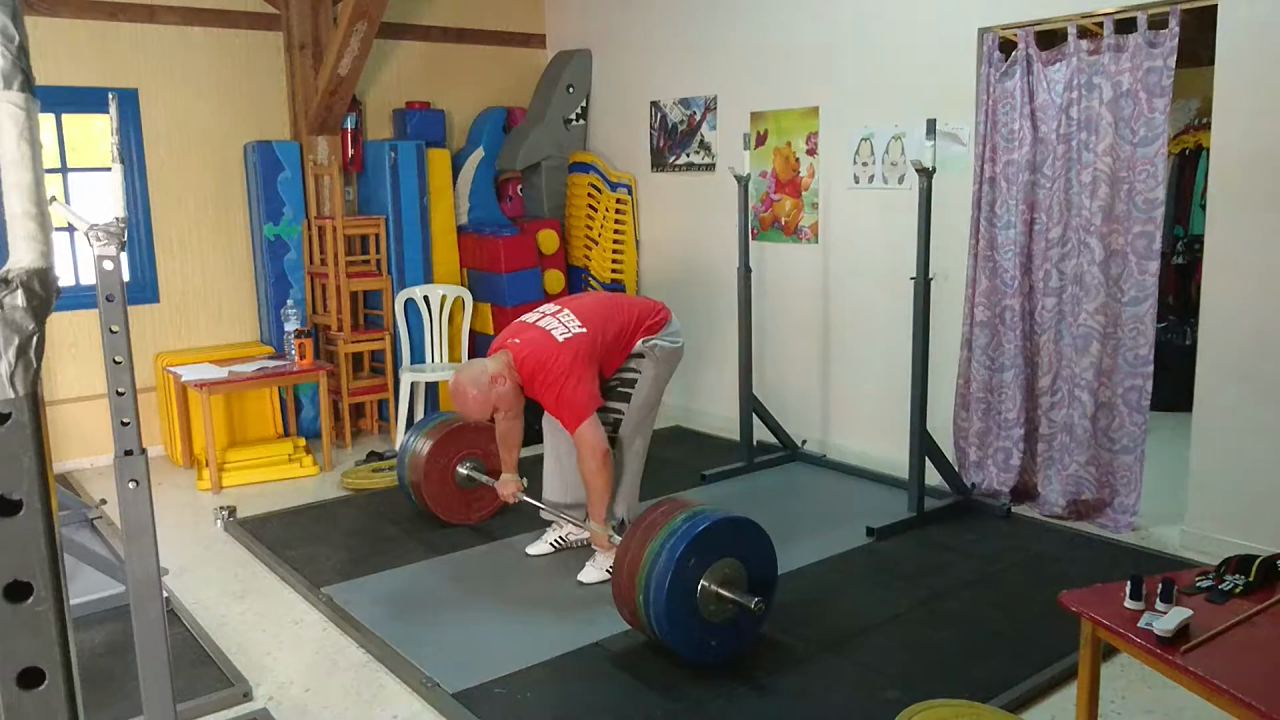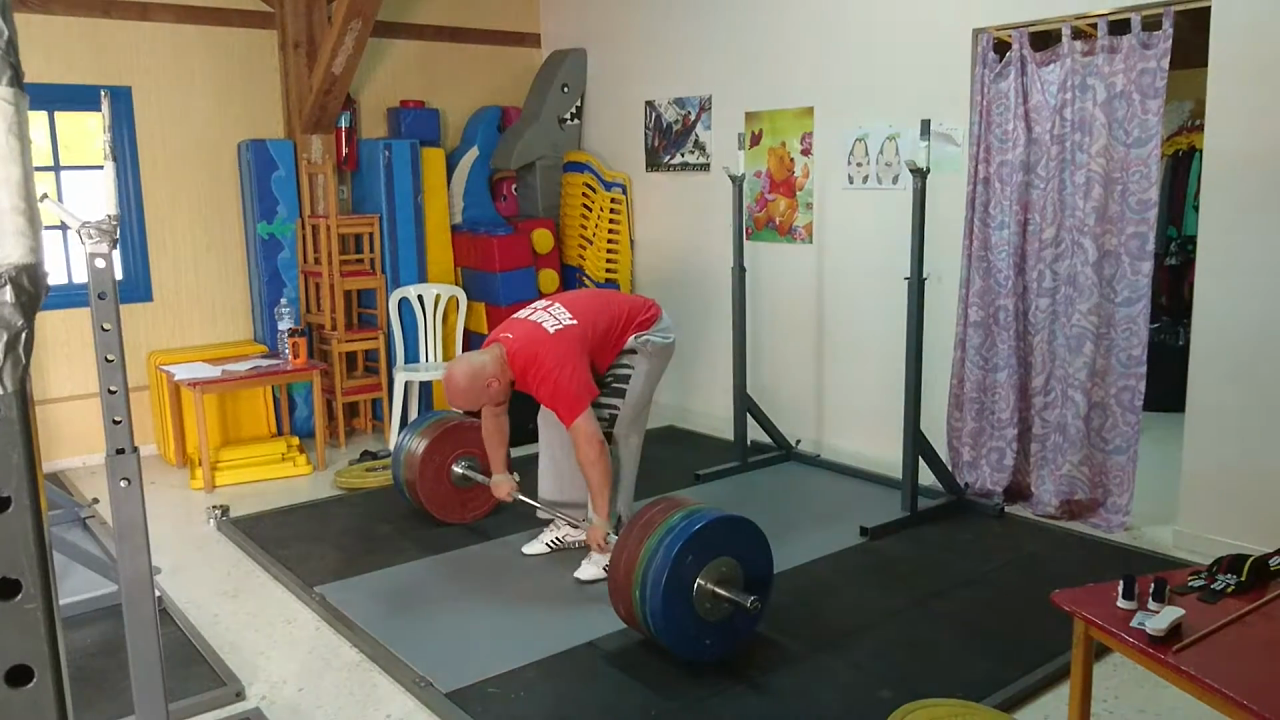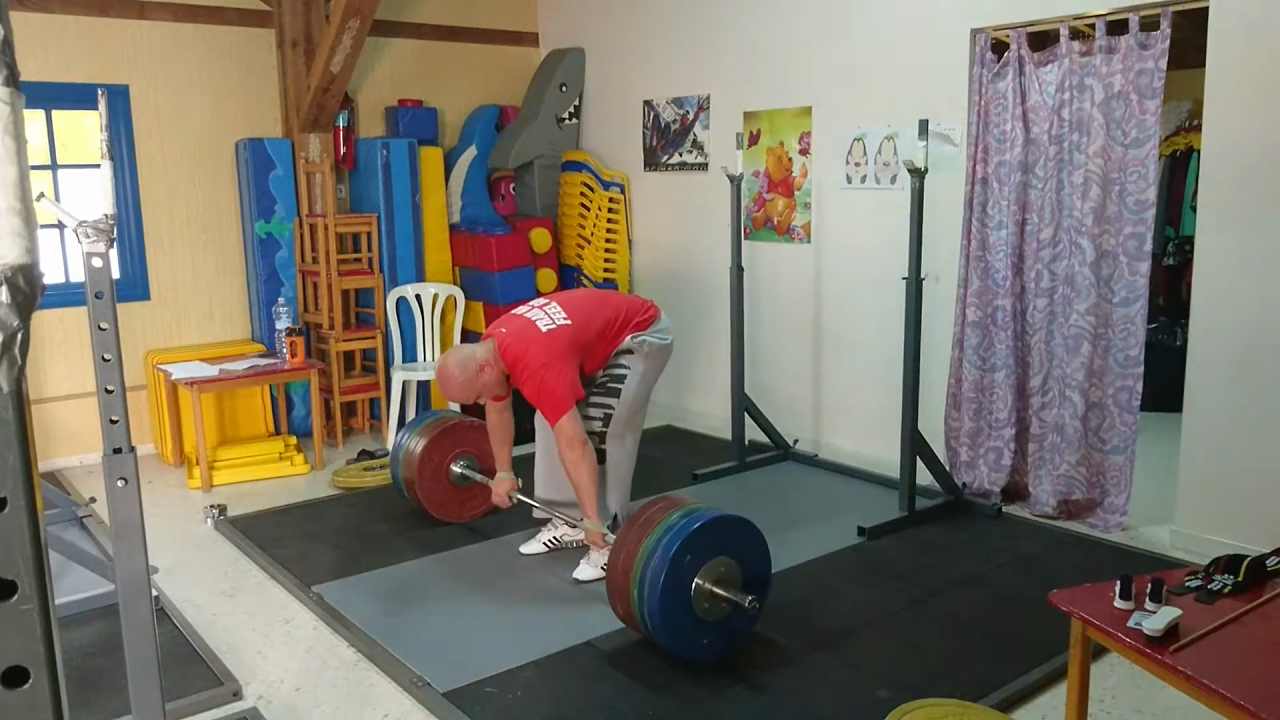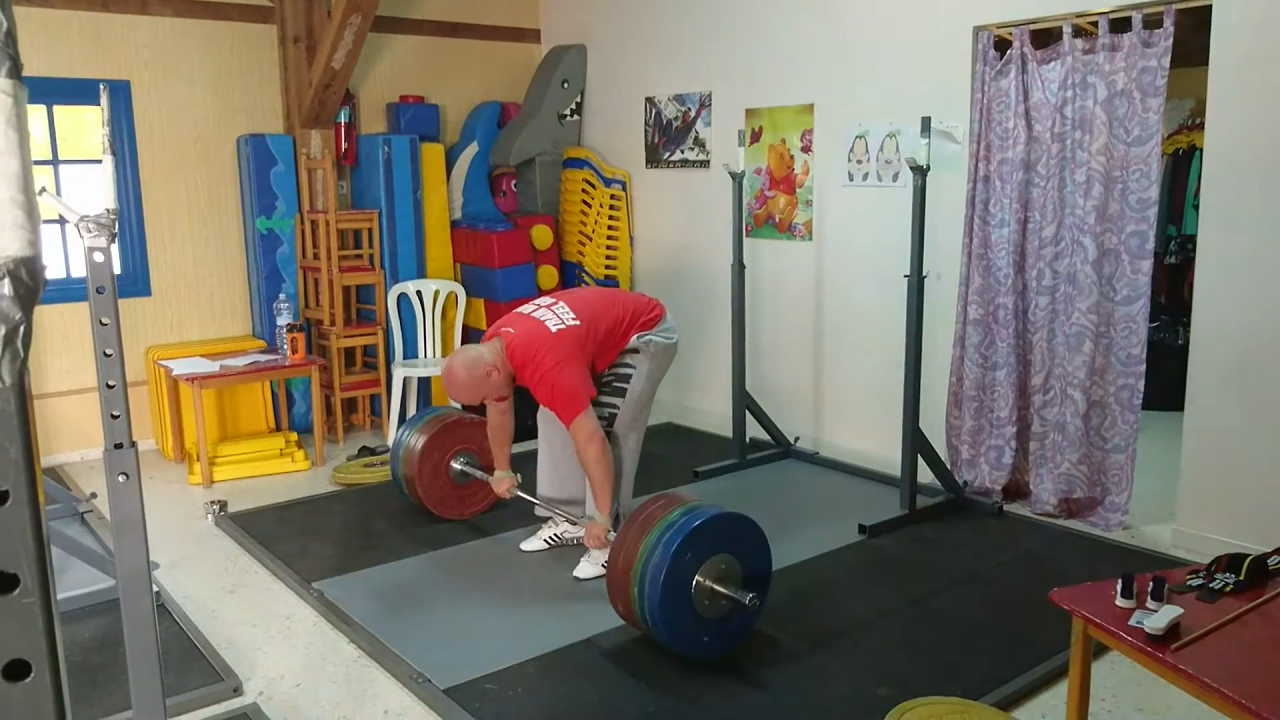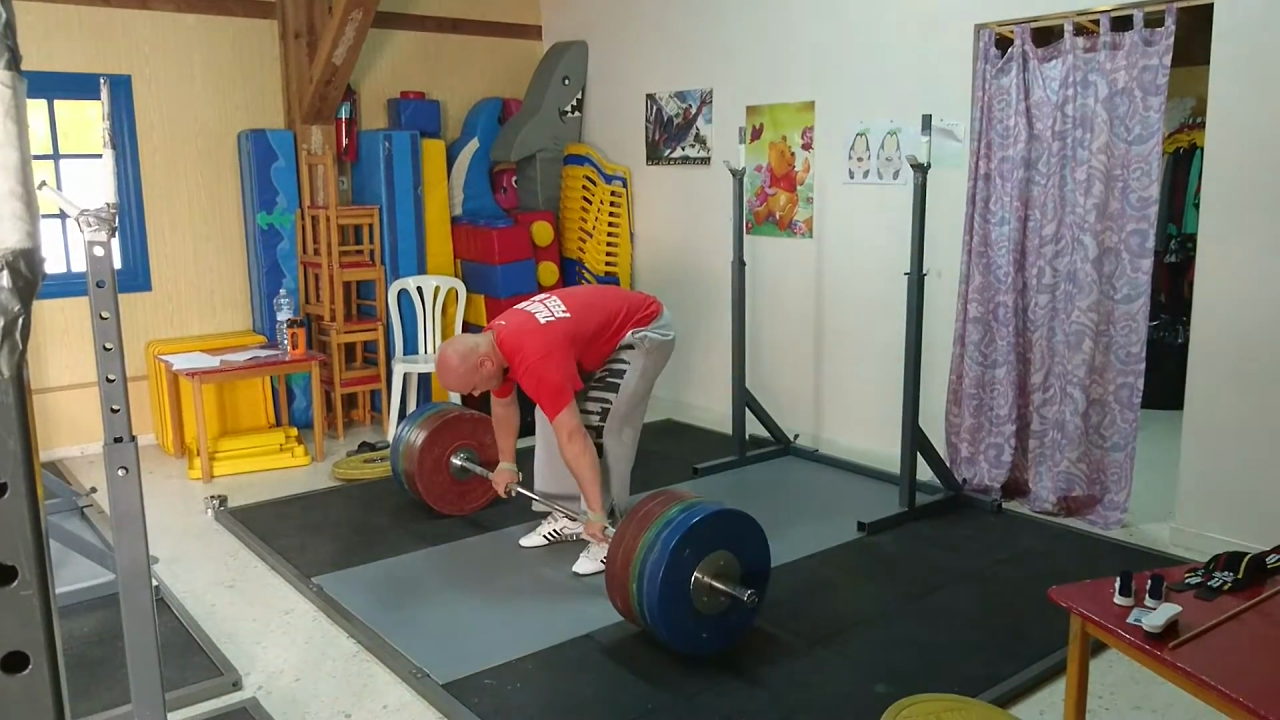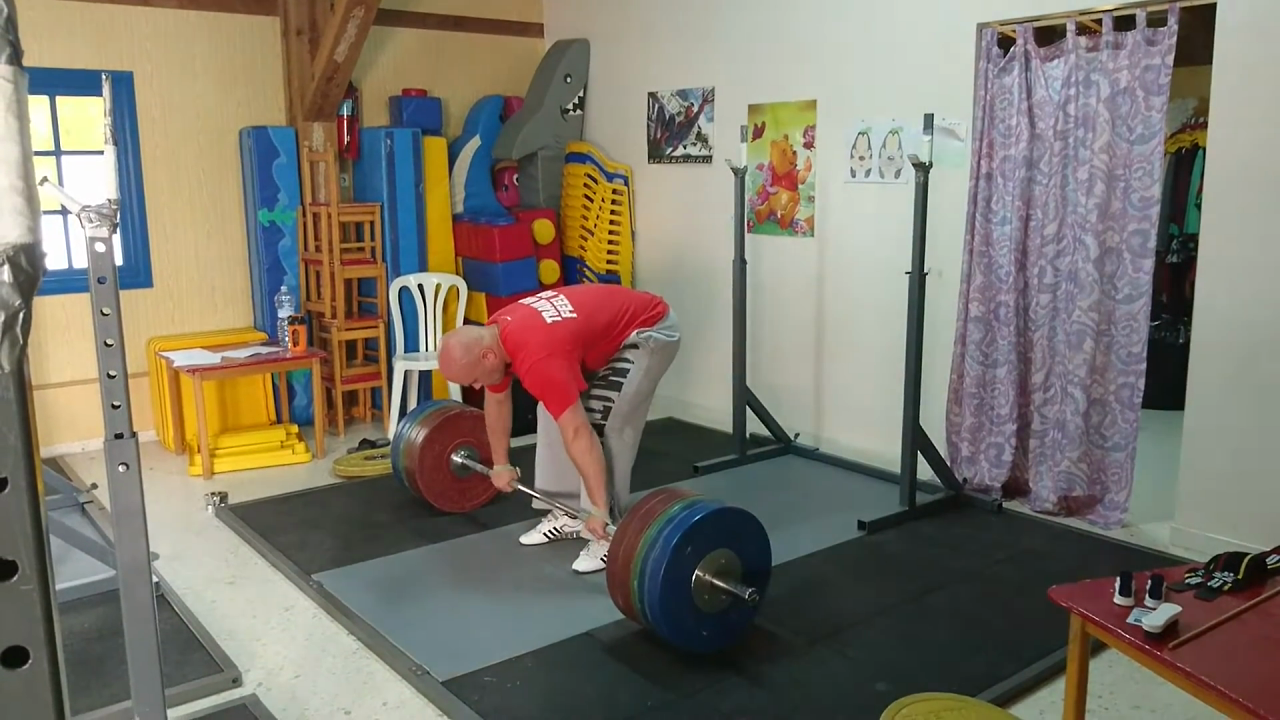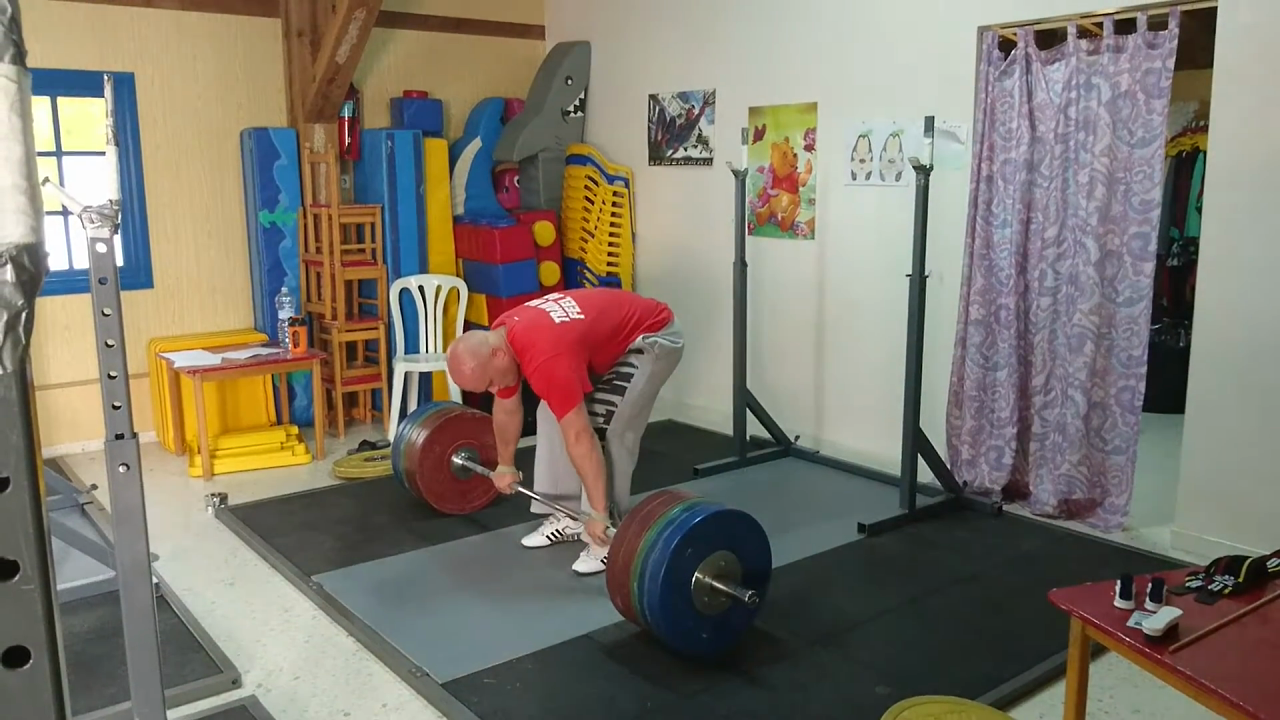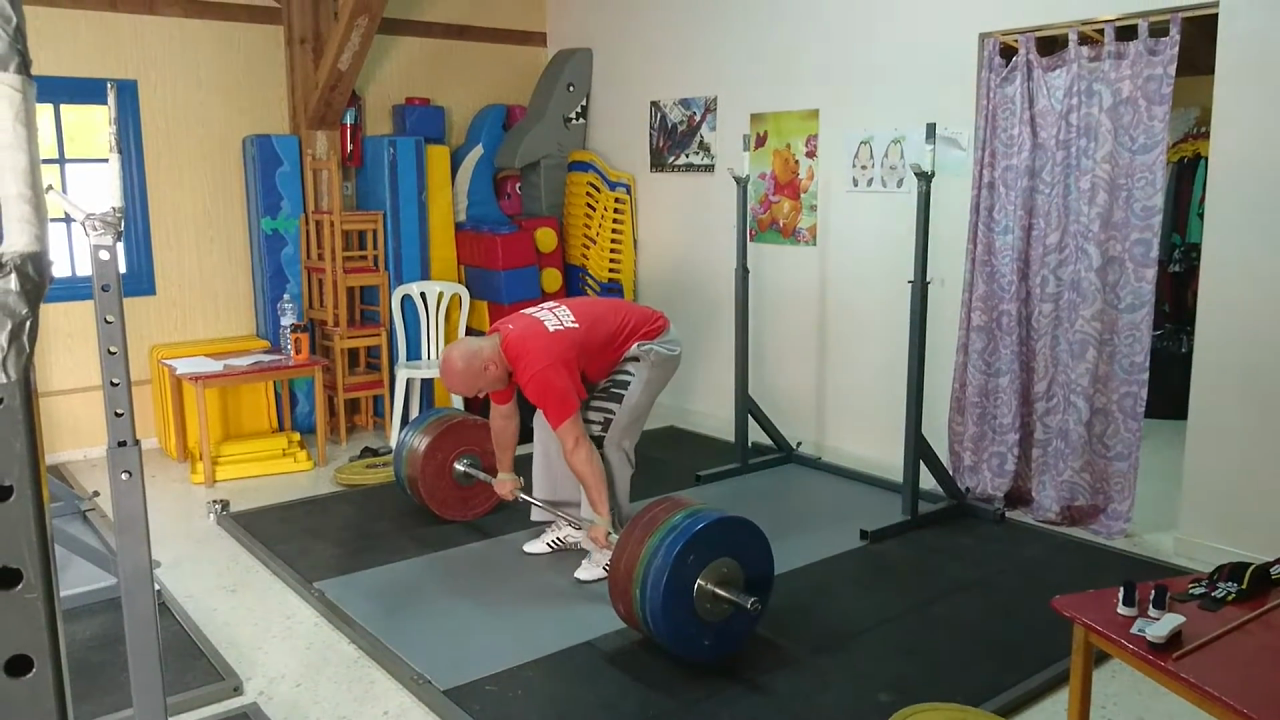
dt=0.5s
person 1, frame 1
left shoulder: (554, 374)
right shoulder: (498, 358)
left elbow: (596, 450)
right elbow: (510, 417)
left wrist: (598, 524)
right wrist: (509, 473)
left hip: (652, 337)
right hip: (610, 330)
left knee: (612, 433)
right knee: (560, 423)
right ankle: (572, 523)
person 1, frame 2
left shoulder: (548, 368)
right shoulder: (491, 355)
left elbow: (591, 443)
right elbow: (493, 416)
left wrist: (600, 519)
right wrist: (500, 474)
left hip: (643, 334)
right hip: (601, 330)
left knee: (606, 430)
right knee: (554, 421)
left ankle: (610, 541)
right ankle: (571, 522)
person 1, frame 3
left shoulder: (538, 366)
right shoulder: (489, 348)
left elbow: (575, 443)
right elbow: (499, 411)
left wrist: (593, 520)
right wrist: (504, 473)
left hip: (641, 334)
right hip: (599, 331)
left knee: (601, 431)
right knee: (552, 421)
left ankle: (608, 541)
right ankle: (568, 522)
person 1, frame 4
left shoulder: (548, 367)
right shoulder: (491, 347)
left elbow: (592, 440)
right elbow: (499, 410)
left wrist: (601, 517)
right wrist: (502, 470)
left hip: (647, 334)
right hip: (604, 326)
left knee: (607, 429)
right knee: (555, 418)
left ankle: (610, 539)
right ankle: (569, 520)
person 1, frame 5
left shoulder: (536, 360)
right shoulder: (491, 343)
left elbow: (573, 437)
right elbow: (504, 404)
left wrist: (596, 514)
right wrist: (507, 464)
left hip: (644, 330)
right hip: (604, 327)
left knee: (601, 426)
right knee: (553, 415)
left ankle: (608, 534)
right ankle: (568, 516)
person 1, frame 6
left shoulder: (538, 359)
right shoulder: (492, 335)
left elbow: (579, 434)
right elbow: (497, 401)
left wrist: (599, 510)
right wrist: (501, 464)
left hip: (649, 331)
right hip: (607, 325)
left knee: (601, 424)
right knee: (555, 412)
left ankle: (608, 533)
right ankle: (568, 514)
person 1, frame 7
left shoulder: (547, 359)
right shoulder: (498, 339)
left elbow: (581, 437)
right elbow: (507, 409)
left wrist: (598, 514)
right wrist: (505, 466)
left hip: (653, 337)
right hip: (611, 333)
left knee: (603, 427)
right knee: (554, 415)
left ankle: (608, 536)
right ankle: (568, 515)
person 1, frame 8
left shoulder: (538, 368)
right shoulder: (493, 346)
left elbow: (576, 444)
right elbow: (504, 415)
left wrist: (601, 517)
right wrist: (505, 473)
left hip: (650, 345)
right hip: (608, 341)
left knee: (599, 435)
right knee: (551, 424)
left ankle: (609, 544)
right ankle: (570, 524)
